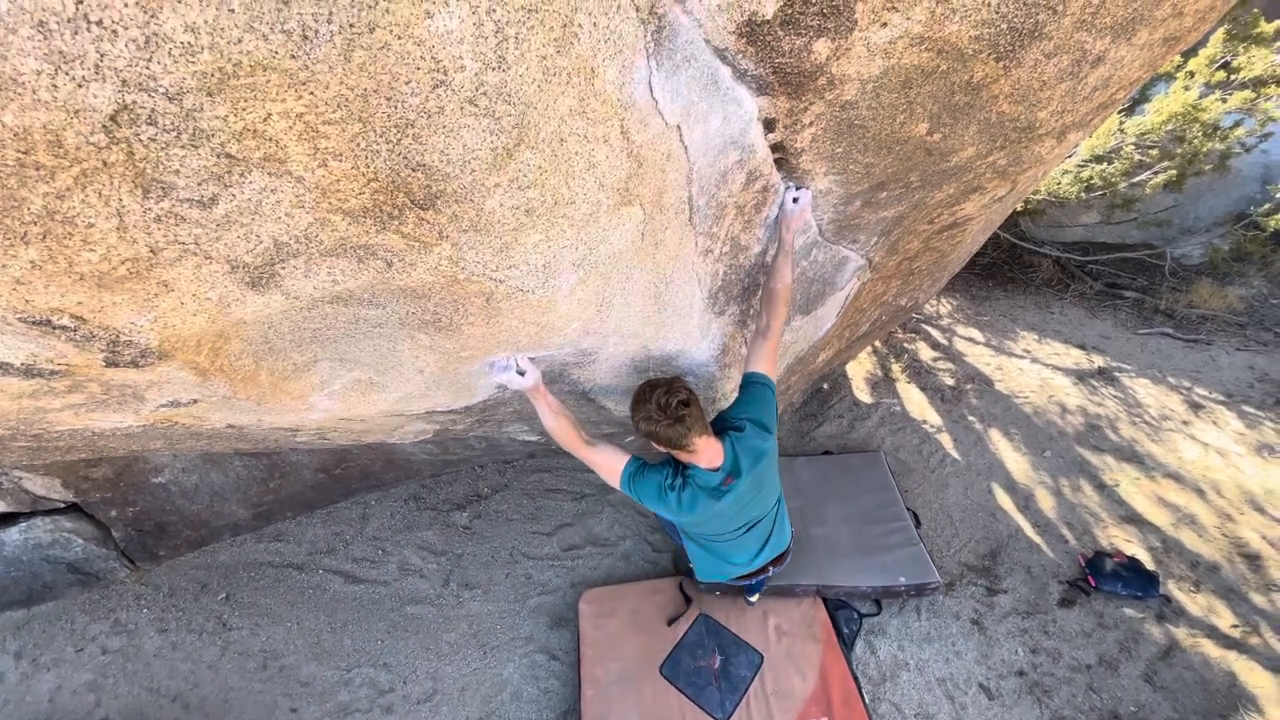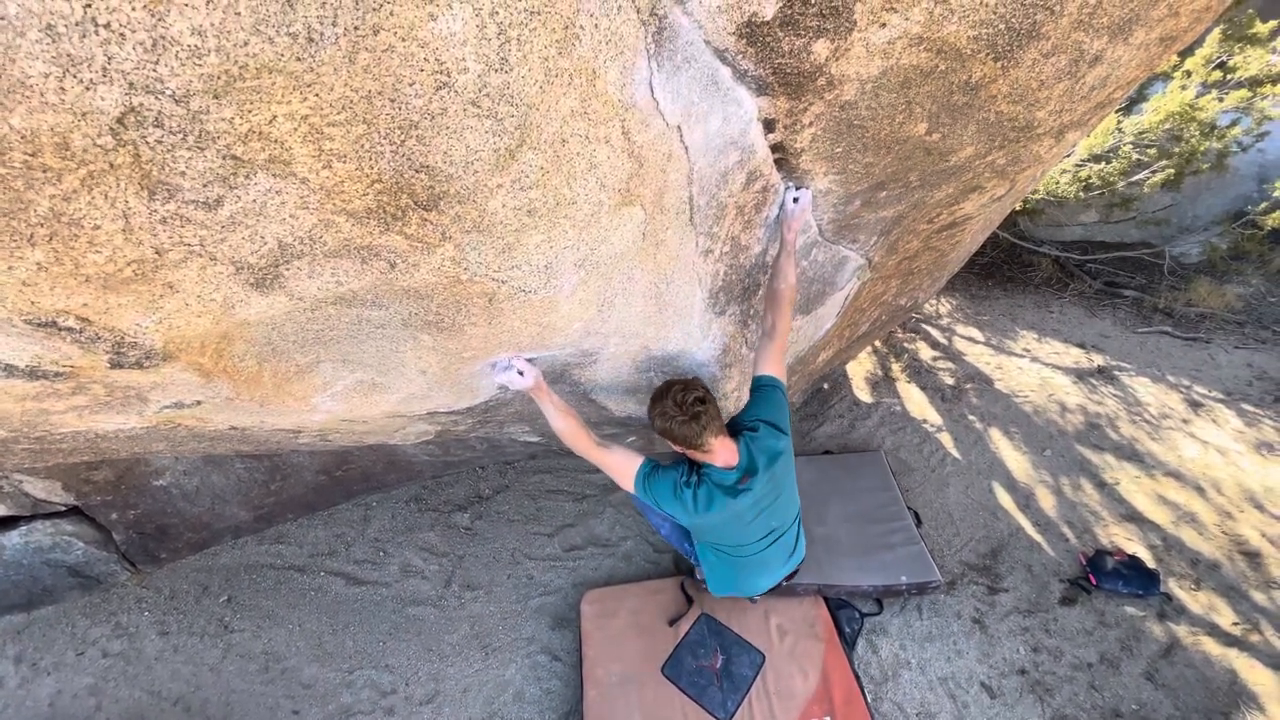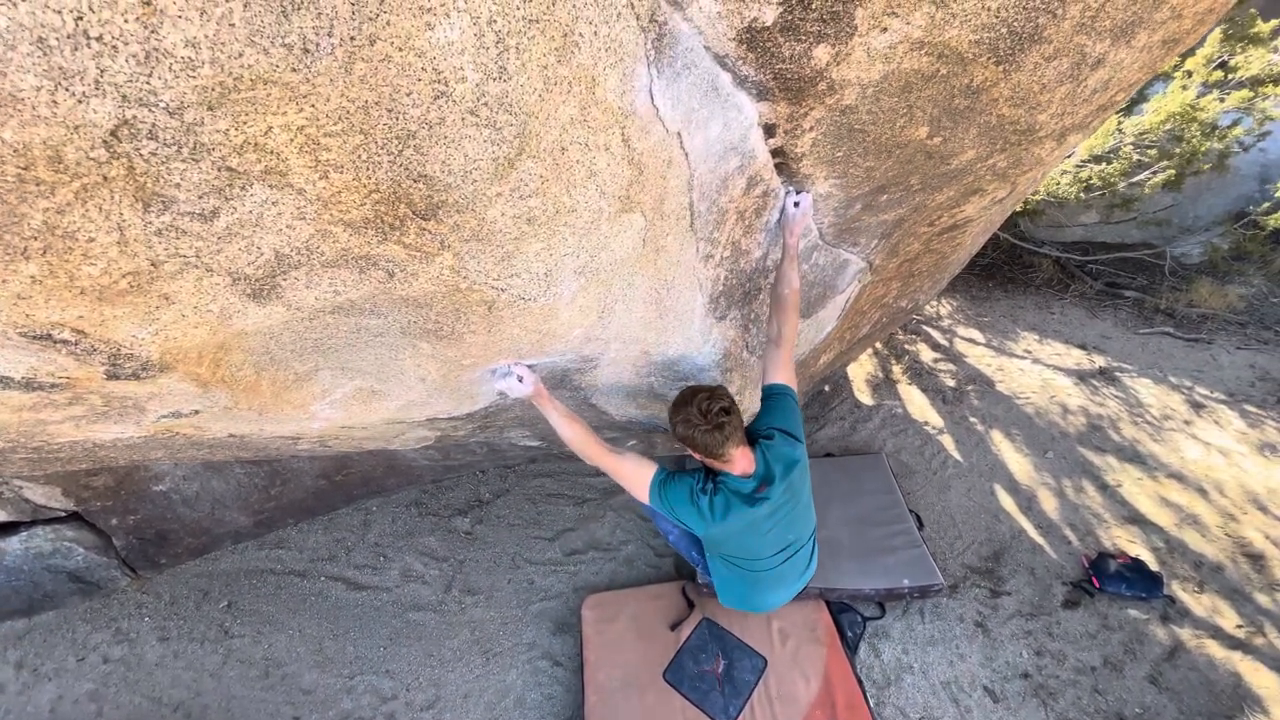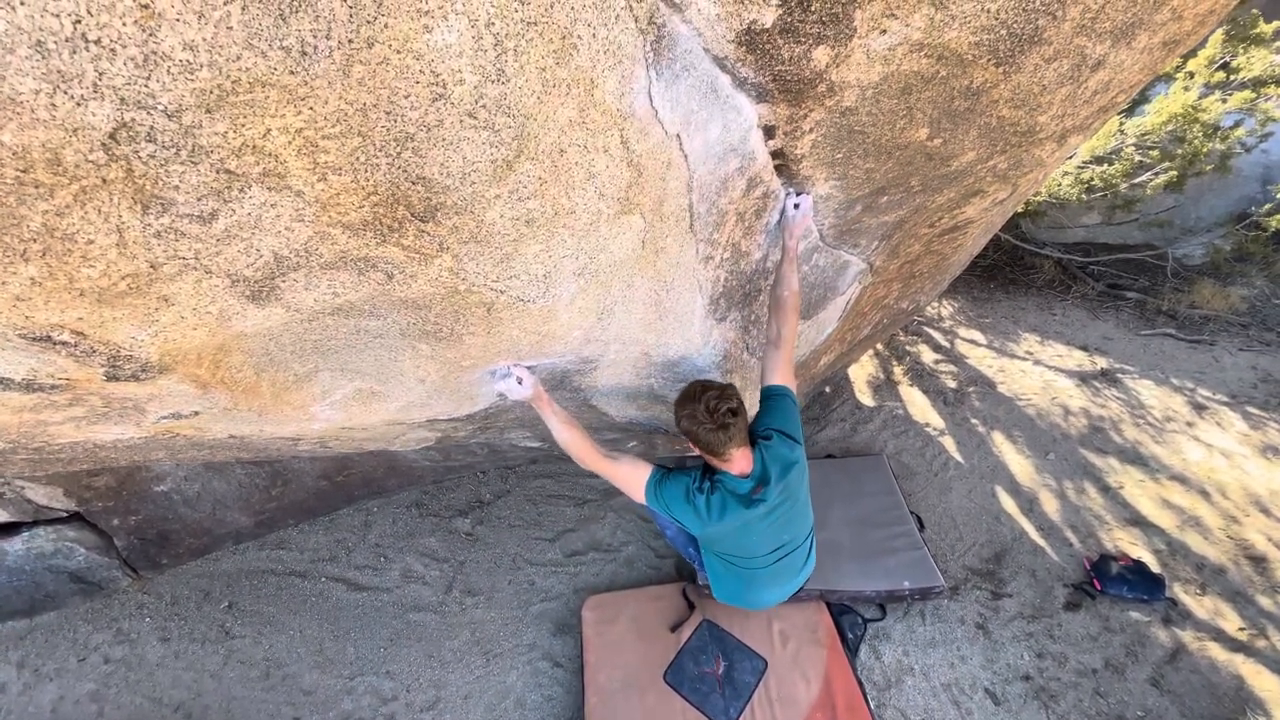
dt=0.5s
person 1, frame 1
left shoulder: (668, 492)
right shoulder: (753, 430)
left elbow: (582, 445)
right elbow: (768, 329)
left wrist: (535, 390)
right wrist: (787, 236)
left hip: (726, 570)
right hip: (777, 552)
right ankle: (753, 588)
person 1, frame 2
left shoulder: (684, 493)
right shoulder: (768, 433)
left elbow: (592, 448)
right elbow: (774, 329)
left wrist: (537, 389)
right wrist: (789, 236)
left hip: (737, 581)
right hip: (790, 561)
left knee: (645, 497)
person 1, frame 3
left shoulder: (700, 501)
right shoulder: (783, 439)
left elbow: (600, 455)
right elbow: (780, 336)
left wrist: (539, 395)
right wrist: (791, 241)
left hip: (750, 595)
right hip: (803, 571)
left knee: (649, 495)
left ankle: (710, 575)
person 1, frame 4
left shoulder: (696, 499)
right shoulder: (783, 442)
left elbow: (596, 459)
right elbow: (780, 338)
left wrist: (538, 398)
right wrist: (791, 243)
left hip: (745, 592)
right hip: (800, 571)
left knee: (655, 496)
